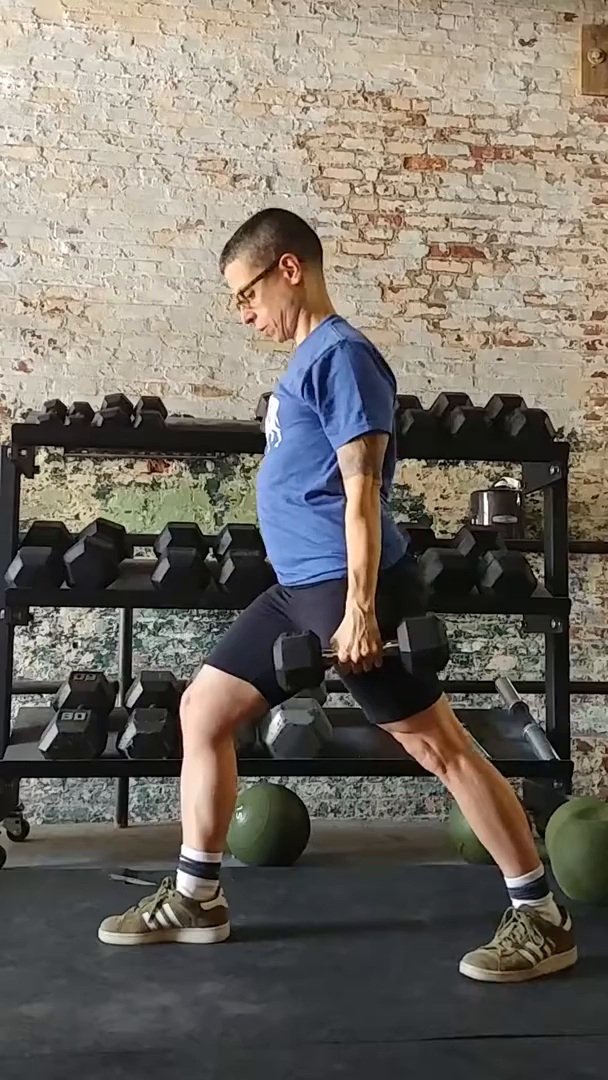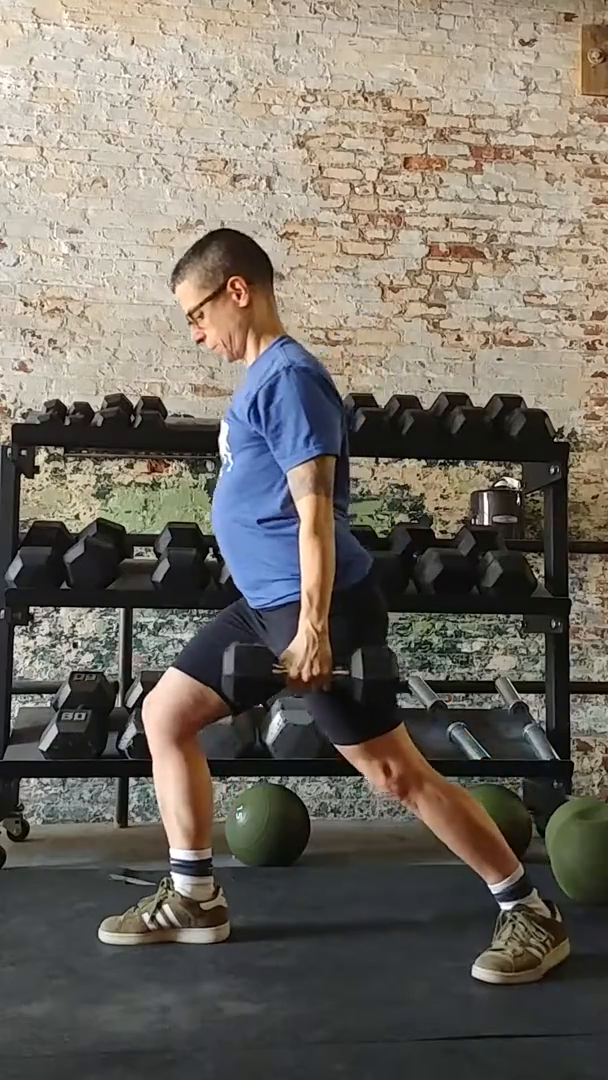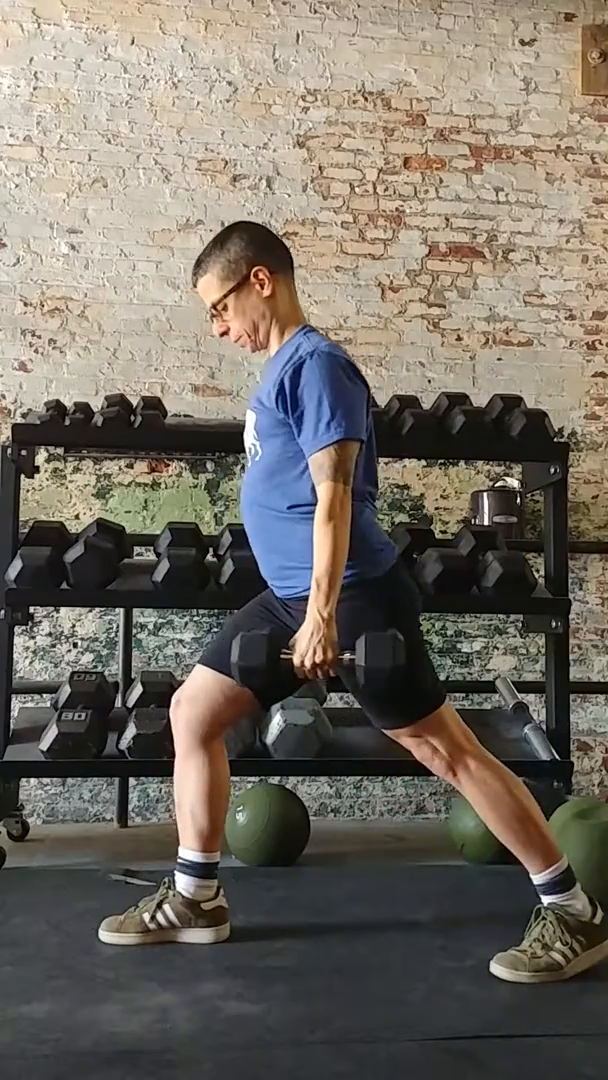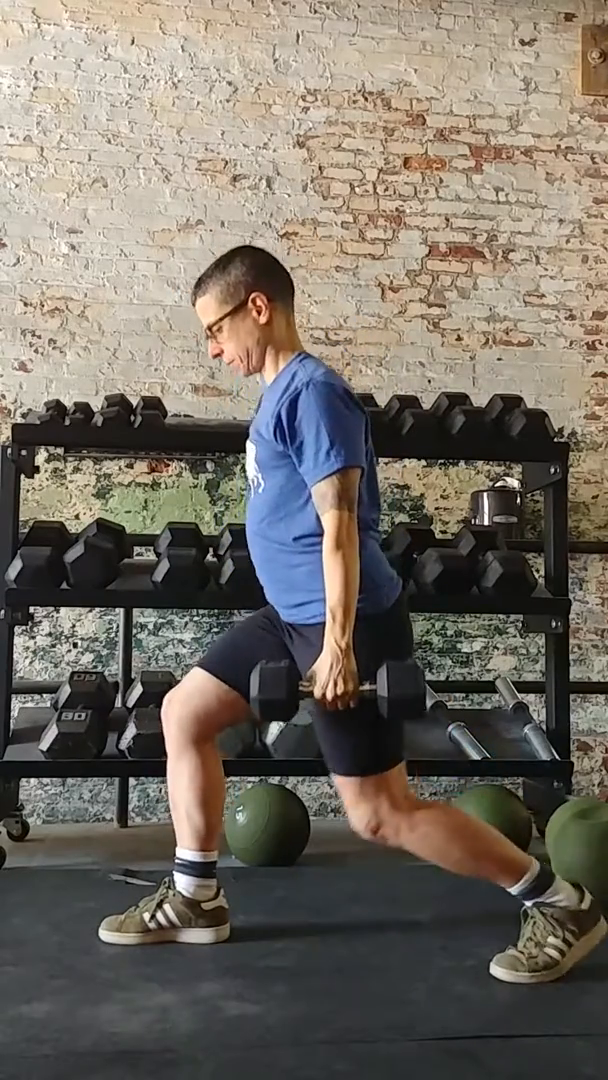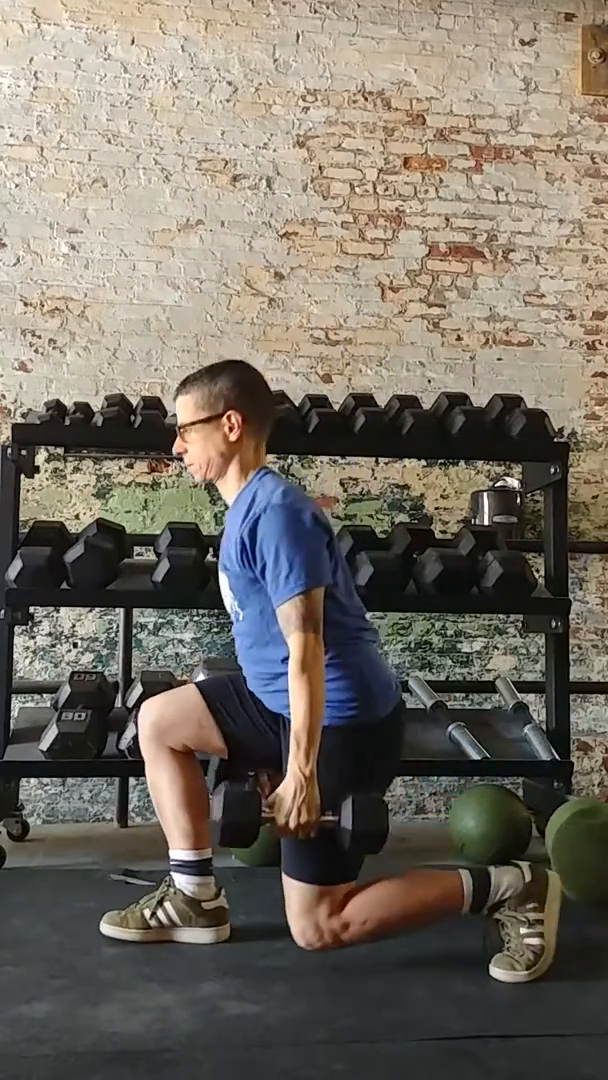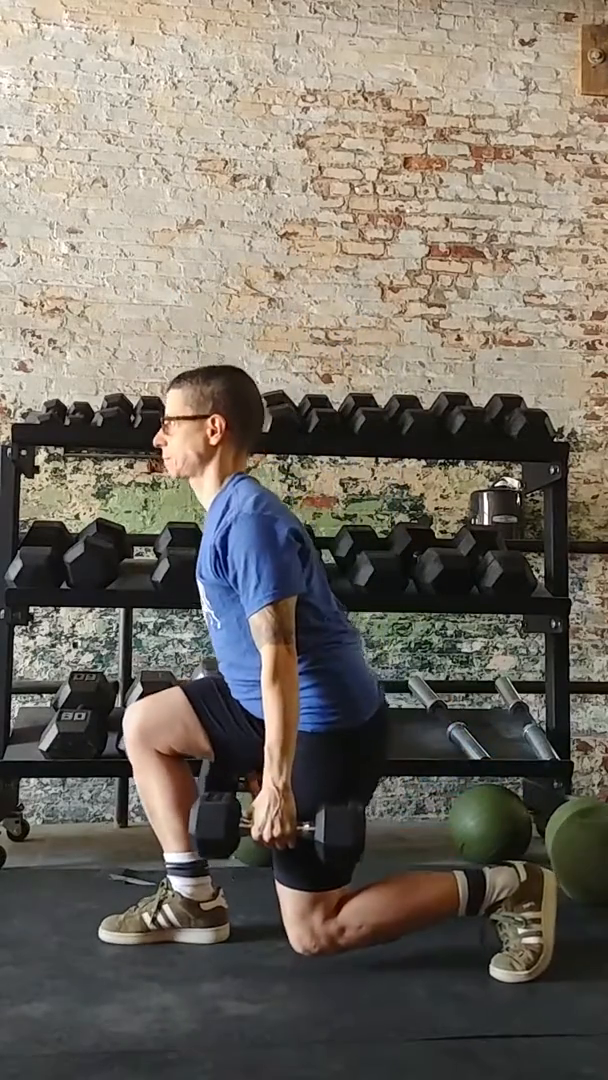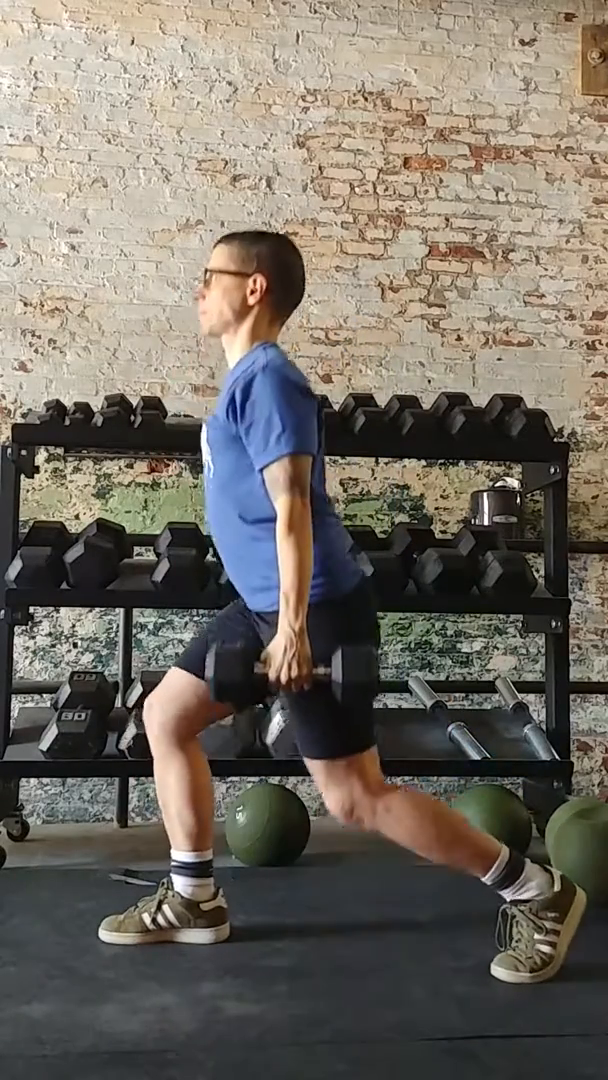
dt=0.5s
person 1, frame 1
left shoulder: (342, 354)
right shoulder: (308, 360)
left elbow: (363, 492)
left wrist: (360, 608)
left hip: (347, 588)
right hip: (299, 586)
left knee: (440, 745)
right knee: (201, 711)
left ankle: (542, 917)
right ankle: (195, 898)
person 1, frame 2
left shoulder: (289, 377)
right shoulder: (261, 379)
left elbow: (316, 511)
left wrist: (315, 630)
left hip: (320, 605)
right hip: (264, 603)
left knee: (396, 772)
right knee: (164, 714)
left ankle: (528, 914)
right ankle: (193, 897)
person 1, frame 3
left shoulder: (314, 363)
right shoulder: (283, 368)
left elbow: (335, 498)
left wrist: (323, 613)
left hip: (351, 593)
right hip: (290, 590)
left knee: (447, 750)
right knee: (191, 712)
right ankle: (195, 897)
person 1, frame 4
left shoulder: (312, 391)
right shoulder: (280, 394)
left elbow: (339, 526)
left wrist: (339, 643)
left hip: (346, 620)
right hip: (292, 612)
left knee: (376, 809)
right knee: (183, 714)
right ankle: (195, 897)
person 1, frame 5
left shoulder: (275, 510)
right shoulder: (249, 505)
left elbow: (307, 647)
left wrist: (301, 771)
right wrist: (281, 742)
left hip: (343, 719)
right hip: (285, 701)
left knee: (317, 926)
right knee: (158, 723)
left ankle: (513, 890)
right ankle: (194, 898)
person 1, frame 6
left shoulder: (248, 519)
right shoulder: (228, 510)
left elbow: (279, 659)
left wrist: (276, 785)
right wrist: (257, 756)
left hip: (326, 725)
right hip: (275, 706)
left knee: (314, 931)
right knee: (143, 726)
left ankle: (509, 888)
right ankle: (192, 899)
person 1, frame 7
left shoulder: (267, 377)
right shoulder: (246, 378)
left elbow: (293, 509)
left wrist: (294, 627)
left hip: (318, 607)
right hip: (262, 602)
left knee: (355, 795)
right knee: (165, 716)
left ankle: (536, 890)
right ankle: (194, 899)
